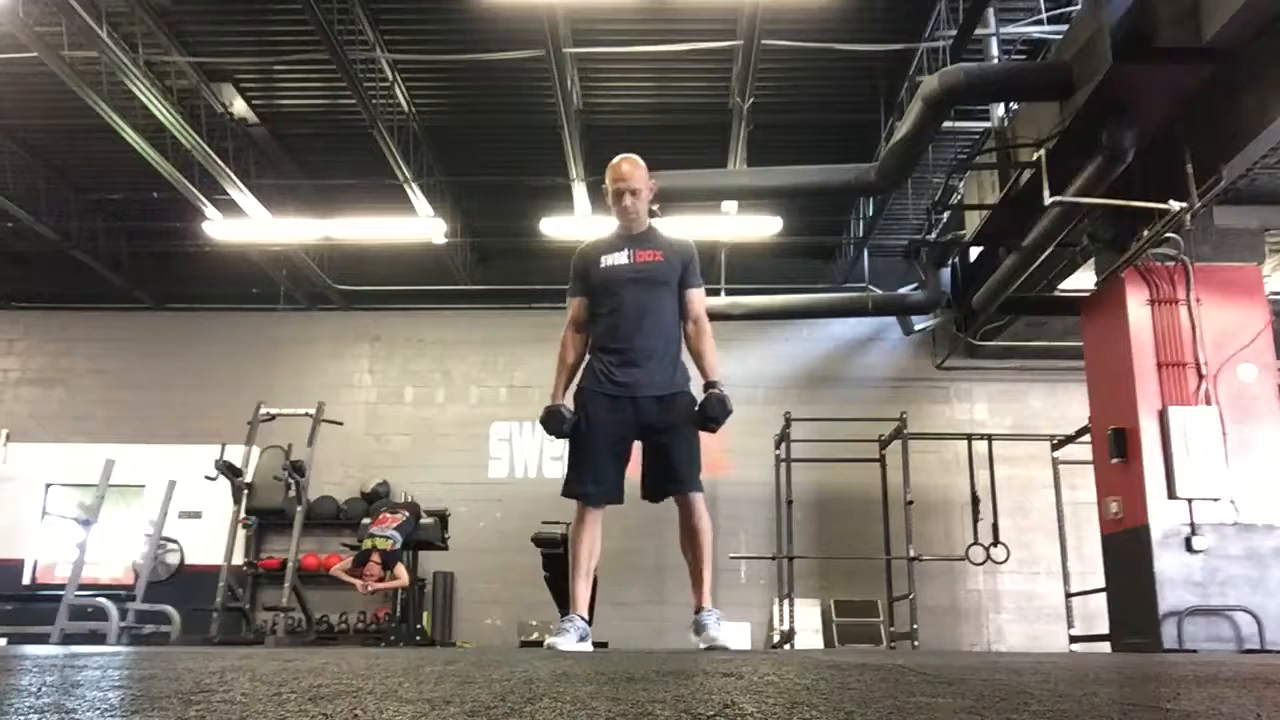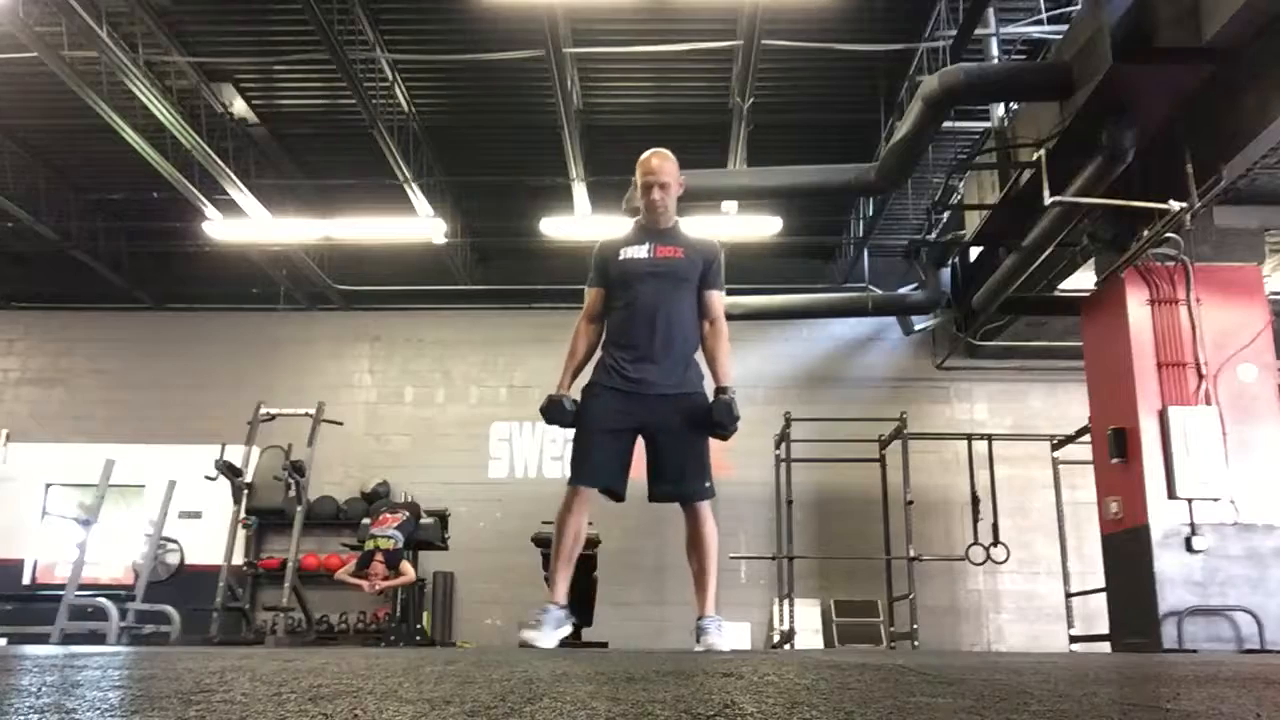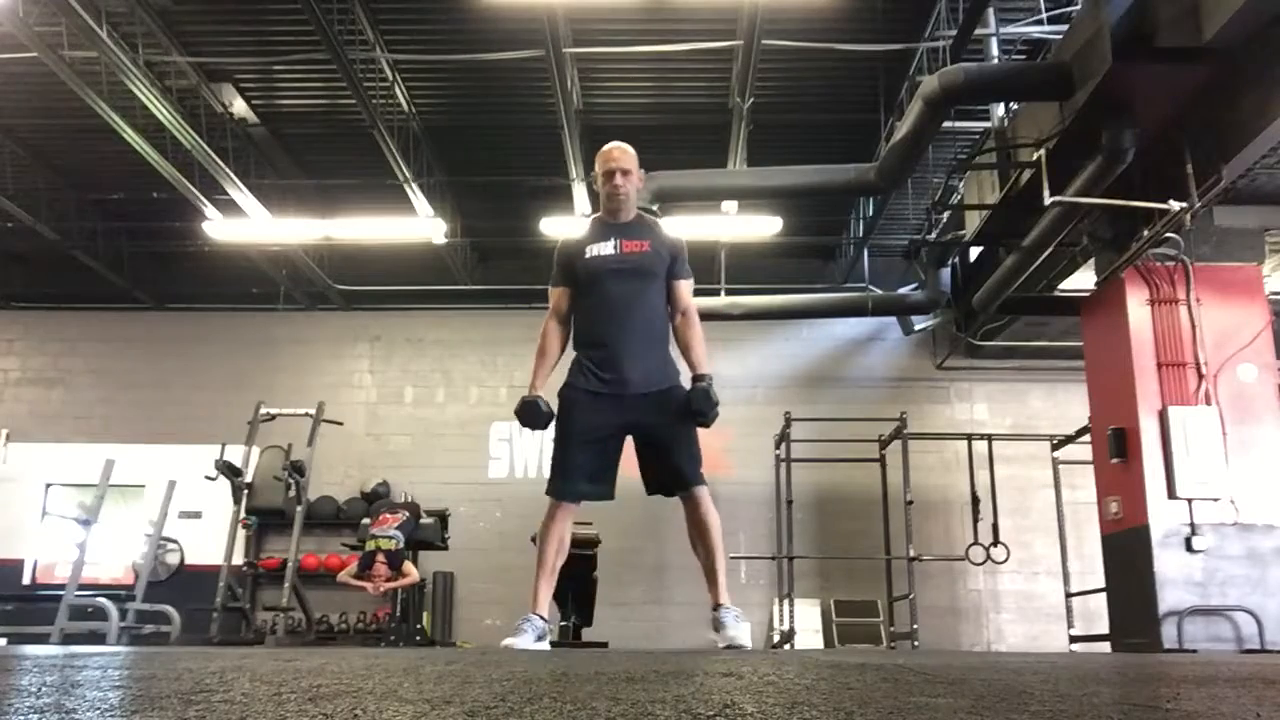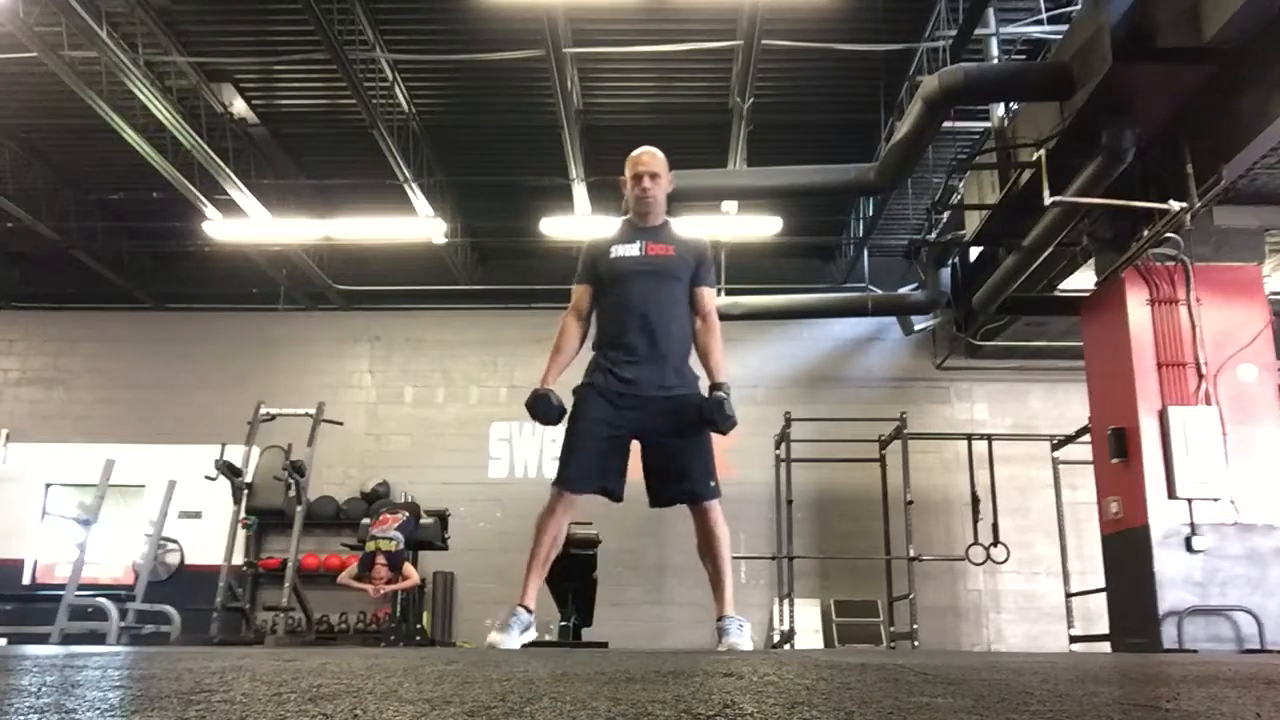
dt=0.4s
person 1, frame 1
left shoulder: (680, 251)
right shoulder: (589, 256)
left elbow: (696, 321)
right elbow: (576, 330)
left wrist: (713, 383)
right wrist: (558, 395)
left hip: (667, 392)
right hip: (602, 395)
left knee: (690, 495)
right knee: (590, 502)
left ankle: (704, 611)
right ankle: (577, 620)
person 1, frame 2
left shoulder: (703, 251)
right shoulder: (610, 250)
left elbow: (714, 324)
right elbow: (591, 321)
left wrist: (723, 389)
right wrist: (563, 384)
left hip: (678, 392)
right hip: (613, 388)
left knee: (697, 501)
right knee: (580, 490)
left ankle: (707, 620)
right ankle: (556, 609)
person 1, frame 3
left shoulder: (667, 243)
right shoulder: (573, 249)
left elbow: (684, 313)
right elbow: (557, 320)
left wrist: (703, 377)
right wrist: (536, 386)
left hip: (658, 388)
right hip: (590, 392)
left knee: (695, 490)
right knee: (564, 499)
left ankle: (723, 610)
right ankle: (538, 619)
person 1, frame 4
left shoulder: (693, 249)
right shoulder: (599, 250)
left elbow: (706, 320)
right elbow: (576, 318)
left wrist: (719, 385)
right wrist: (546, 382)
left hip: (674, 393)
right hip: (606, 390)
left knee: (705, 501)
right knee: (565, 494)
left ankle: (728, 619)
right ankle: (523, 613)
